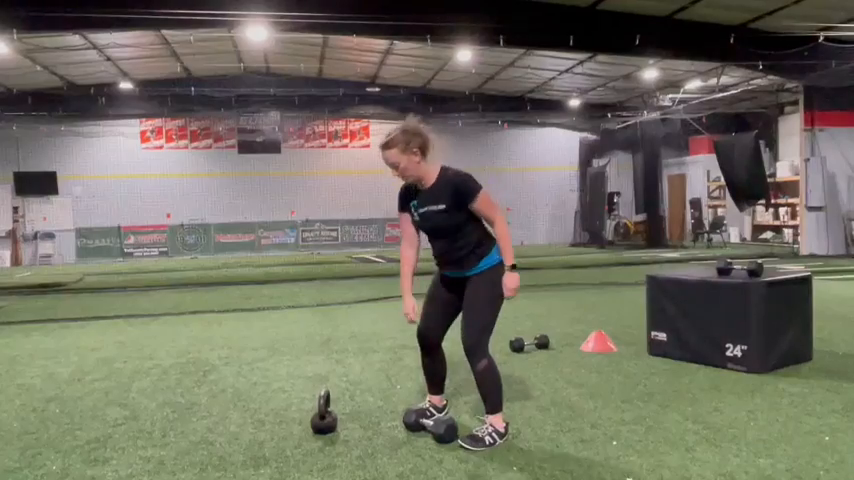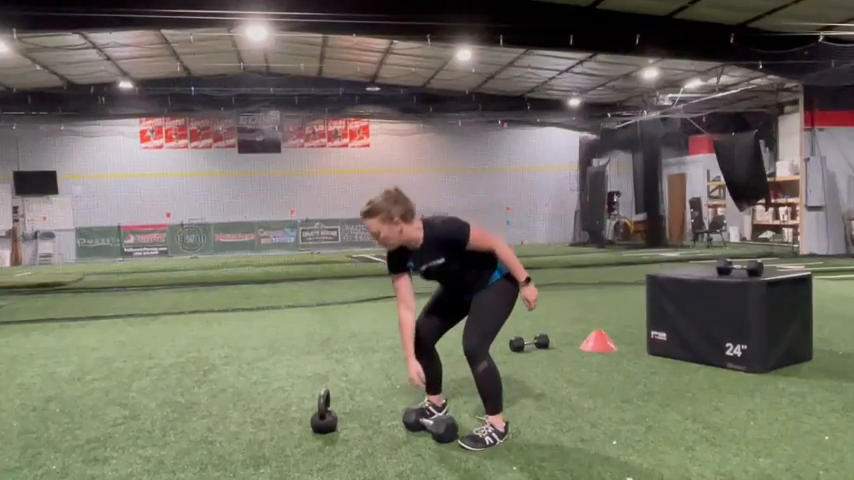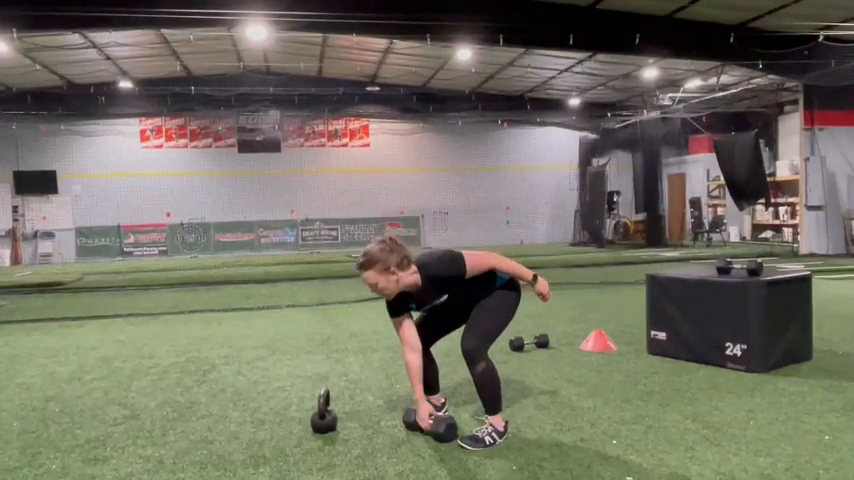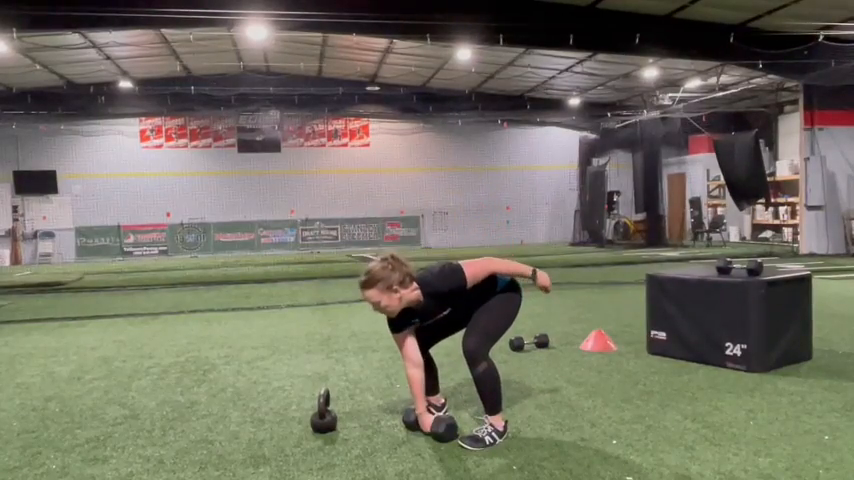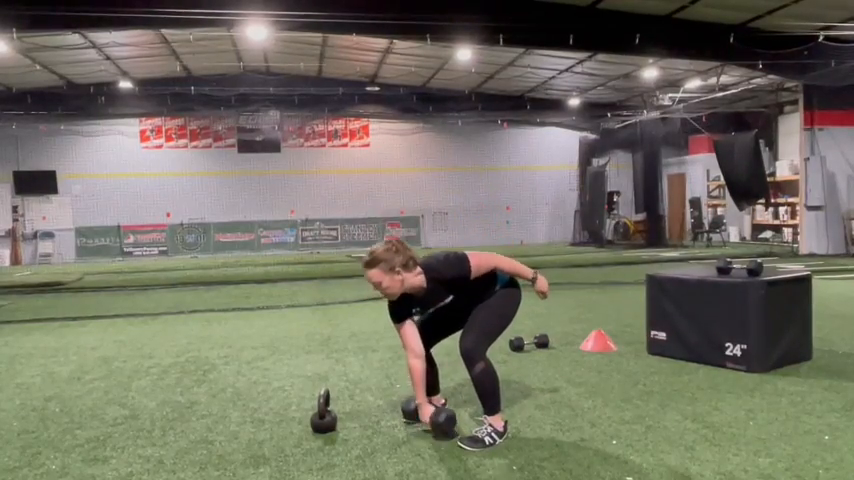
dt=0.3s
person 1, frame 1
left shoulder: (457, 182)
right shoulder: (407, 195)
left elbow: (498, 221)
right elbow: (409, 245)
left wrist: (510, 270)
right wrist: (406, 295)
left hip: (485, 273)
right hip: (450, 276)
left knee: (473, 343)
right knee: (426, 334)
left ankle: (498, 424)
right ankle: (437, 404)
person 1, frame 2
left shoulder: (444, 230)
right shoulder: (398, 255)
left elbow: (496, 244)
right elbow: (406, 308)
left wrist: (525, 282)
right wrist: (411, 360)
left hip: (494, 284)
left knee: (473, 346)
right knee: (422, 336)
left ankle: (497, 425)
right ankle: (436, 403)
person 1, frame 3
left shoulder: (438, 268)
right shoulder: (399, 300)
left elbow: (491, 259)
right elbow: (412, 350)
left wrist: (533, 280)
right wrist: (420, 401)
left hip: (499, 291)
left knee: (472, 347)
right knee: (420, 339)
left ankle: (497, 424)
right ankle: (436, 402)
person 1, frame 4
left shoulder: (439, 282)
right shoulder: (400, 316)
left elbow: (488, 264)
right elbow: (413, 364)
left wrist: (534, 274)
right wrist: (421, 412)
left hip: (501, 294)
left knee: (473, 348)
right knee: (417, 343)
left ankle: (497, 424)
right ankle: (435, 402)
person 1, frame 5
left shoulder: (443, 269)
right shoulder: (400, 303)
left elbow: (493, 260)
right elbow: (415, 355)
left wrist: (534, 277)
right wrist: (423, 403)
left hip: (499, 293)
left knee: (470, 347)
right knee: (417, 345)
left ankle: (497, 424)
right ankle: (437, 403)
